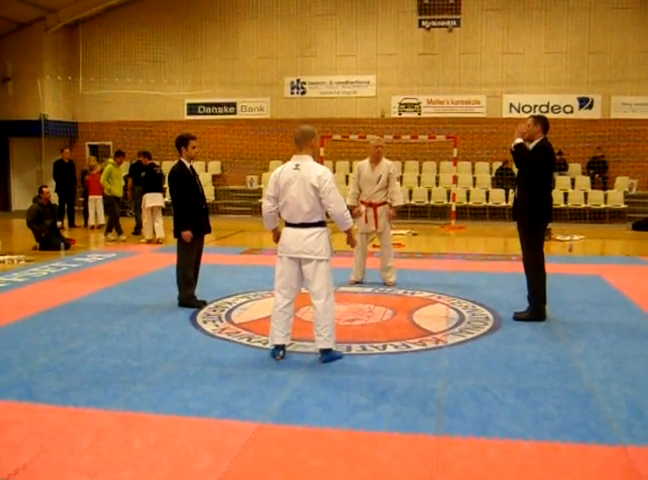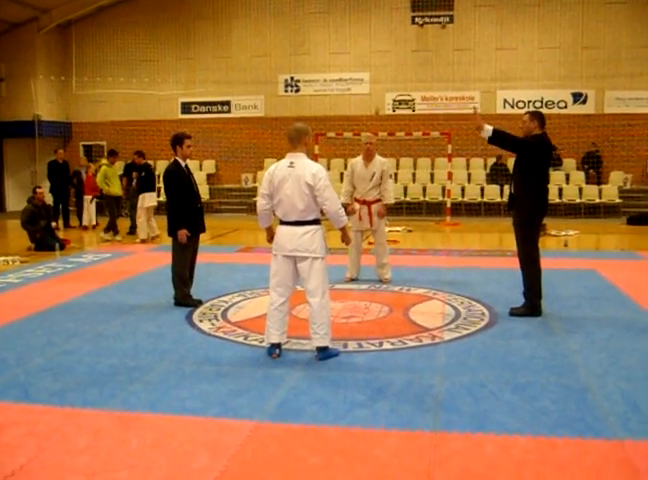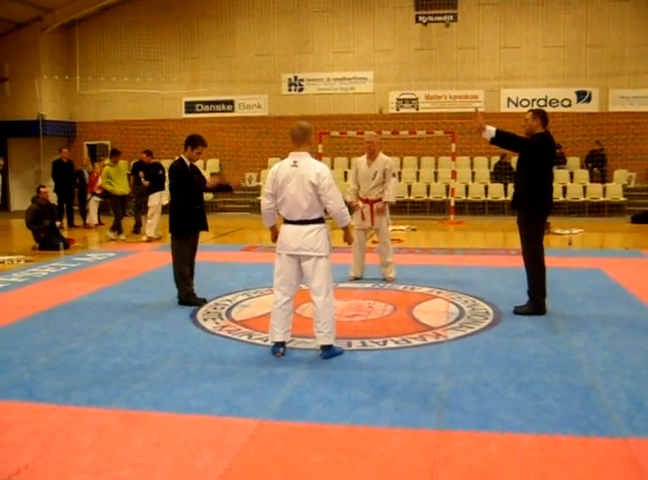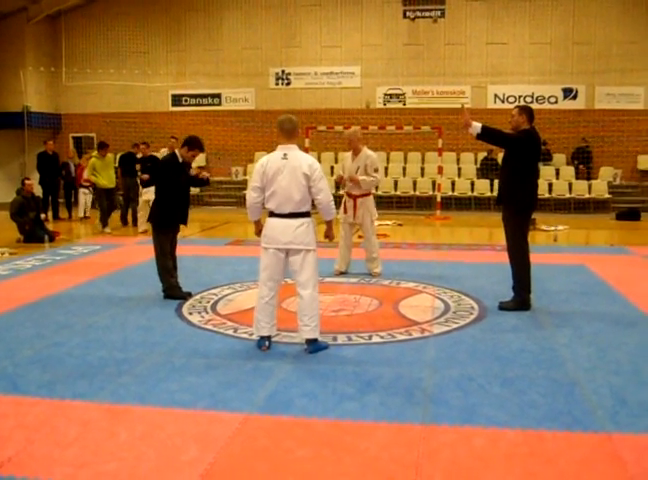
dt=0.3s
person 1, frame 1
left shoulder: (279, 172)
right shoulder: (321, 172)
left elbow: (268, 207)
right elbow: (336, 207)
left wrist: (274, 230)
right wrist: (349, 232)
left hip: (289, 237)
right hip: (315, 238)
left knee: (284, 293)
right knee: (321, 295)
left ankle: (278, 345)
right ankle: (325, 348)
person 1, frame 2
left shoulder: (273, 170)
right shoulder: (315, 170)
left elbow: (263, 205)
right elbow: (331, 205)
left wrist: (268, 229)
right wrist: (344, 230)
left hip: (284, 235)
right hip: (309, 236)
left knee: (279, 292)
right knee: (317, 292)
left ankle: (274, 344)
right ankle: (322, 346)
person 1, frame 3
left shoulder: (277, 169)
right shoulder: (319, 169)
left elbow: (267, 205)
right elbow: (335, 204)
left wrist: (273, 229)
right wrist: (347, 230)
left hip: (288, 235)
right hip: (314, 235)
left knee: (283, 290)
right knee: (321, 291)
left ankle: (278, 342)
right ankle: (326, 344)
person 1, frame 4
left shoulder: (265, 163)
right shoulder: (309, 162)
left elbow: (253, 199)
right elbow: (324, 198)
left wrist: (257, 223)
right wrist: (330, 225)
left hip: (274, 228)
right hip: (301, 228)
left knee: (268, 285)
right knee: (307, 286)
left ankle: (264, 336)
right ankle: (311, 339)
person 2, frame 1
left shoulder: (543, 149)
right shoulder: (538, 148)
left elbow: (526, 163)
right elbow: (523, 164)
left wrist: (518, 140)
right wrist: (517, 143)
left hip: (534, 212)
right hip: (530, 210)
left knee: (533, 260)
right knee: (532, 260)
left ankle: (537, 309)
right ankle: (536, 306)
person 2, frame 2
left shoulder: (540, 143)
right shoulder: (535, 143)
left elbow: (514, 142)
right elbow: (514, 144)
left wrist: (485, 129)
right wrist: (486, 130)
left hip: (530, 206)
right hip: (527, 204)
left knee: (529, 255)
right knee: (528, 254)
left ankle: (533, 305)
right ankle: (533, 302)
person 2, frame 3
left shoulder: (543, 141)
right shoulder: (537, 142)
left elbow: (517, 143)
right elbow: (518, 144)
left wrist: (486, 129)
right wrist: (487, 130)
left hip: (535, 205)
right hip: (531, 203)
left knee: (532, 253)
right knee: (532, 252)
left ankle: (537, 302)
right ankle: (537, 300)
person 2, frame 4
left shoulder: (528, 137)
right shoulder: (523, 137)
left elbow: (503, 138)
right elbow: (504, 140)
left wrist: (473, 125)
right wrist: (473, 126)
left hip: (519, 201)
right hip: (517, 199)
left knee: (518, 249)
right knee: (517, 248)
left ankle: (522, 298)
right ankle: (521, 296)
person 3, frame 1
left shoulder: (190, 170)
right shoulder: (177, 172)
right elbow: (179, 203)
left wrist: (202, 223)
right wrist: (184, 228)
left hip: (197, 224)
right hip: (188, 226)
left knee: (194, 263)
right knee: (186, 263)
left ankle: (189, 295)
right ankle: (185, 297)
person 3, frame 2
left shoulder: (185, 168)
right shoulder: (172, 171)
right elbow: (174, 202)
left wrist: (197, 223)
right wrist: (179, 227)
left hip: (192, 224)
right hip: (183, 226)
left knee: (190, 262)
right knee: (181, 262)
left ankle: (185, 294)
right ankle: (181, 296)
person 3, frame 3
left shoulder: (192, 168)
right shoulder: (176, 168)
left elbow: (203, 186)
right elbow: (184, 190)
right wrist: (205, 185)
left hip: (193, 220)
right hip: (182, 222)
left knee: (189, 259)
right knee: (182, 260)
left ankle: (188, 292)
right ankle: (185, 295)
person 3, frame 4
left shoulder: (184, 163)
right shoulder: (166, 162)
left elbow: (193, 182)
right elbow: (172, 184)
left wrist: (203, 177)
right wrist: (191, 177)
left hip: (174, 215)
right hip: (163, 215)
left knee: (170, 252)
right knee: (164, 253)
left ankle: (173, 286)
right ankle: (170, 288)
person 4, frame 1
left shoulder: (389, 166)
right shoulder: (361, 166)
left elbow: (394, 188)
right elbow: (354, 188)
left wrist: (393, 208)
right wrist: (354, 206)
left hip: (382, 209)
right hip: (364, 209)
left knee: (386, 245)
right knee: (360, 245)
left ankle: (389, 277)
right ankle: (357, 276)
person 4, frame 2
left shoulder: (383, 163)
right shoulder: (354, 163)
left elbow: (387, 186)
right elbow: (348, 185)
left wrist: (384, 205)
right wrist: (347, 204)
left hip: (375, 207)
right hip: (358, 207)
left knee: (381, 242)
right knee: (355, 242)
left ankle: (384, 274)
right ankle: (352, 273)
person 4, frame 3
left shoulder: (386, 162)
right shoulder: (359, 162)
left elbow: (391, 184)
right elbow: (353, 183)
left wrist: (384, 202)
right wrist: (353, 199)
left hip: (378, 206)
right hip: (361, 205)
left knee: (384, 240)
right knee: (358, 241)
left ankle: (388, 272)
right ankle: (356, 272)
person 4, frame 4
left shoulder: (370, 156)
right shoulder: (347, 157)
left elbow: (375, 178)
left wrist: (358, 179)
right wrist: (340, 179)
left hip: (364, 201)
right hip: (348, 200)
left knee: (369, 235)
right knee: (345, 235)
left ankle: (374, 267)
right ankle: (341, 266)
